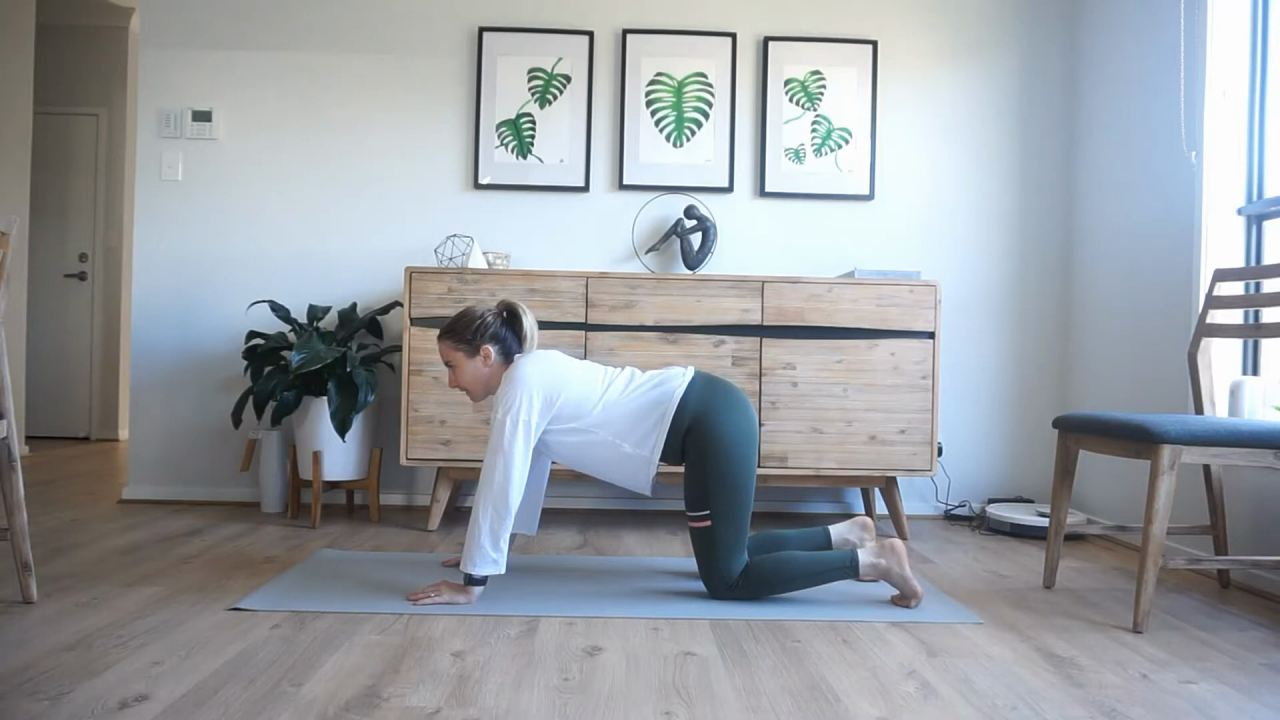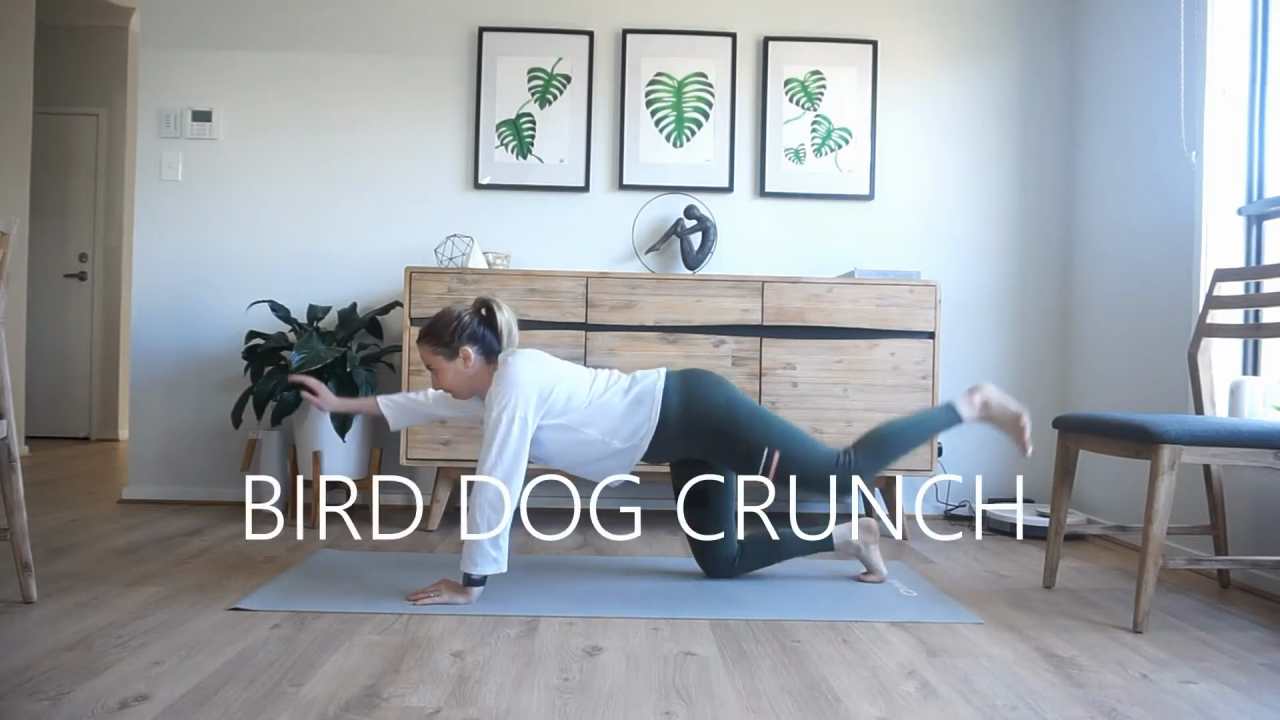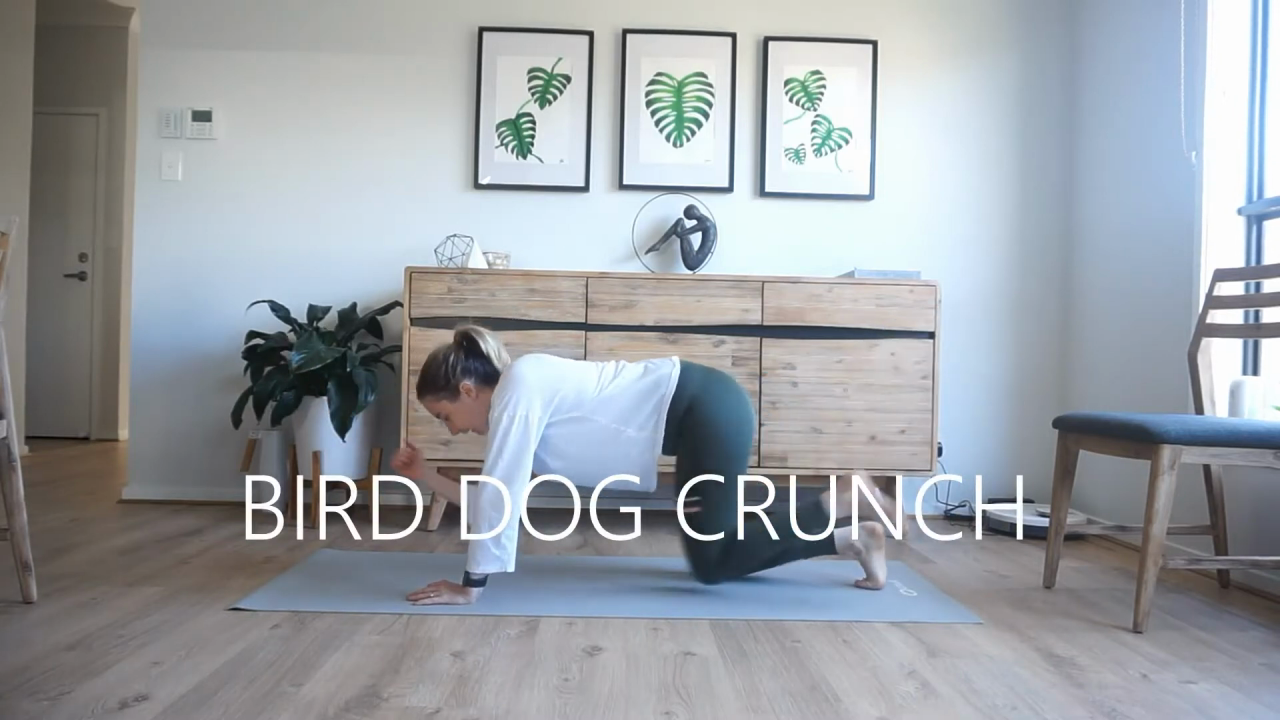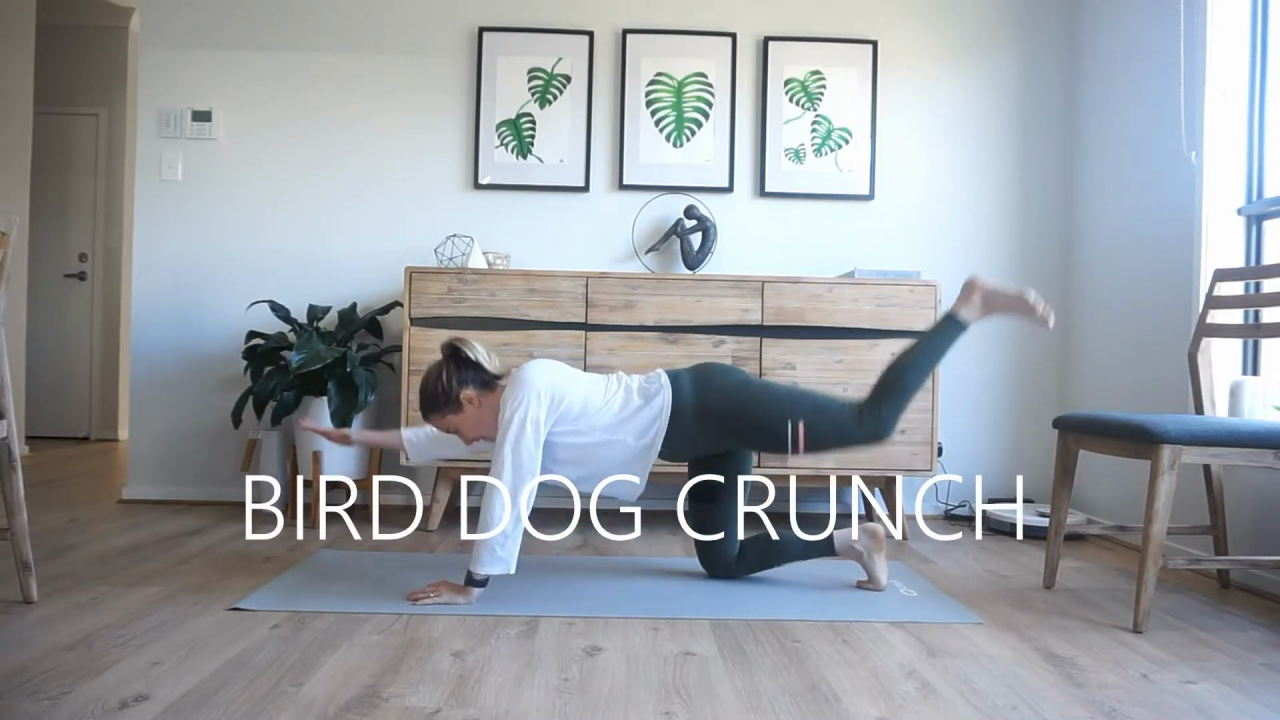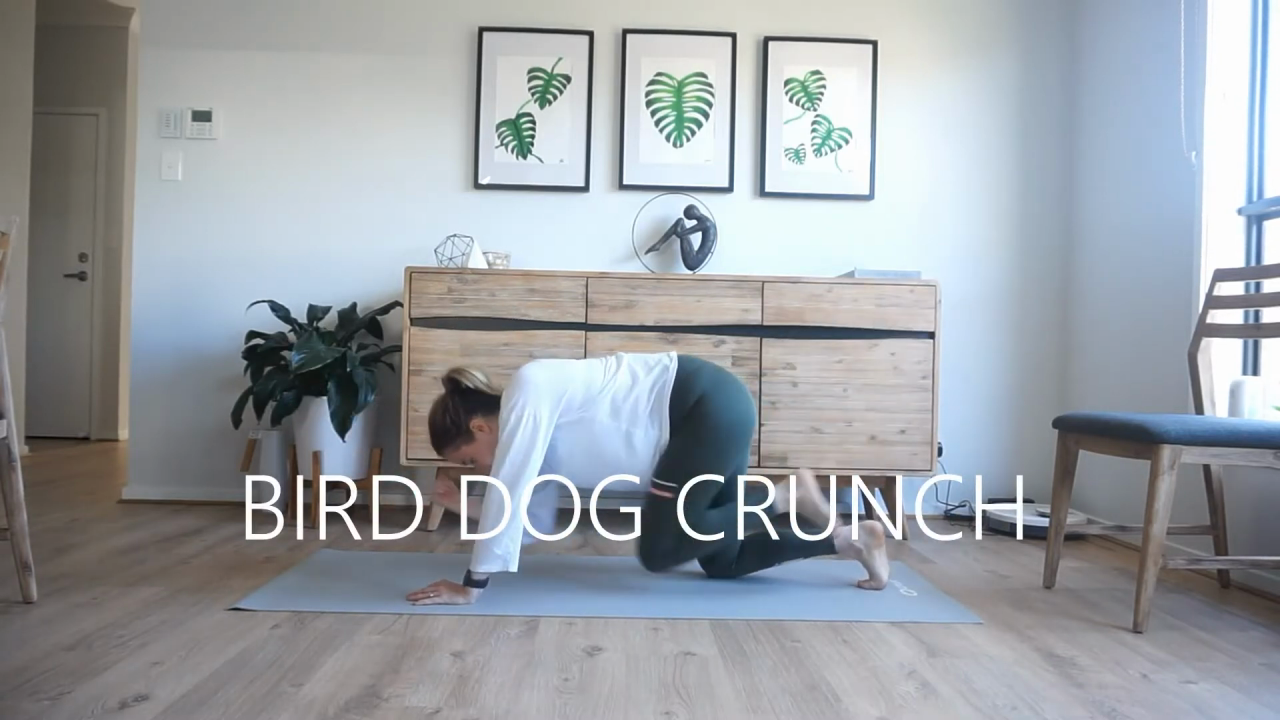
dt=1s
person 1, frame 1
left shoulder: (520, 383)
right shoulder: (534, 372)
left elbow: (498, 486)
right elbow: (524, 476)
left wrist: (471, 582)
right wrist: (480, 552)
left hip: (711, 417)
right hip: (704, 413)
left knee: (727, 580)
right knee: (721, 553)
left ankle: (874, 560)
right ankle: (846, 534)
person 1, frame 2
left shoulder: (513, 382)
right shoulder: (500, 376)
left elbow: (496, 488)
right elbow: (424, 404)
left wrist: (470, 582)
right wrist: (344, 401)
left hip: (694, 411)
right hip: (686, 426)
left knee: (840, 466)
right knee: (721, 560)
left ankle: (974, 404)
right ankle: (849, 535)
person 1, frame 3
left shoulder: (519, 388)
right shoulder: (522, 409)
left elbow: (500, 494)
right elbow: (506, 498)
left wrist: (469, 585)
right wrist: (434, 482)
left hip: (705, 407)
right hip: (702, 409)
left knee: (713, 564)
right knee: (716, 560)
left ankle: (836, 505)
right ankle: (849, 534)
person 1, frame 4
left shoulder: (523, 394)
right shoulder: (499, 408)
left elbow: (509, 503)
right elbow: (435, 440)
left wrist: (471, 582)
right wrist: (355, 436)
left hip: (706, 410)
right hip: (704, 431)
left knee: (869, 421)
right knee: (722, 559)
left ankle: (972, 303)
right ankle: (853, 540)
person 1, frame 5
left shoulder: (526, 393)
right shoulder: (540, 426)
left elbow: (506, 496)
right elbow: (535, 517)
left wrist: (470, 585)
right wrist: (478, 510)
left hip: (708, 401)
right hip: (712, 404)
left knee: (658, 553)
right knee: (721, 559)
left ankle: (782, 497)
right ankle: (851, 536)
